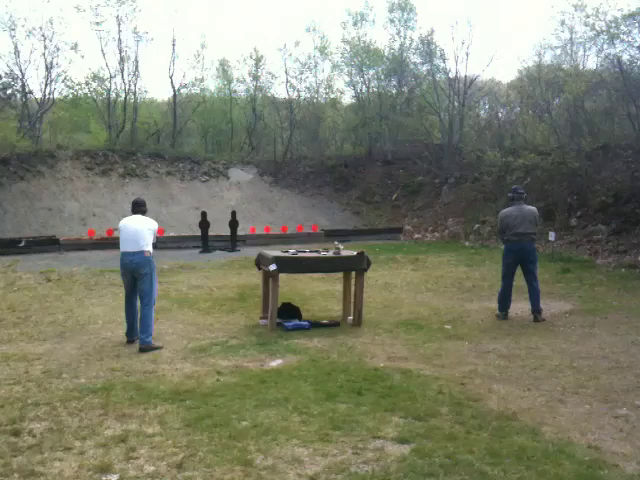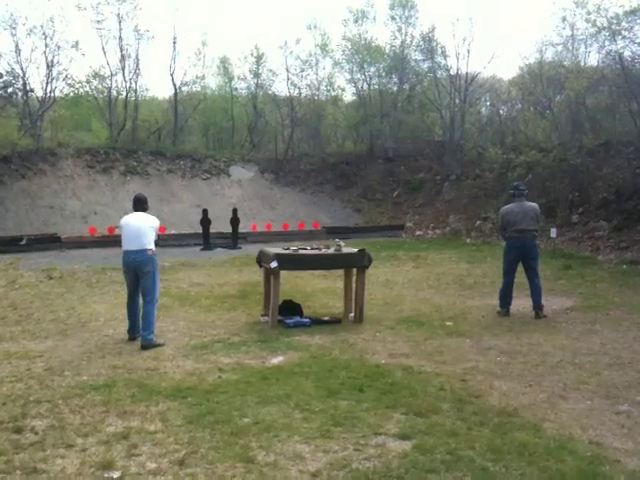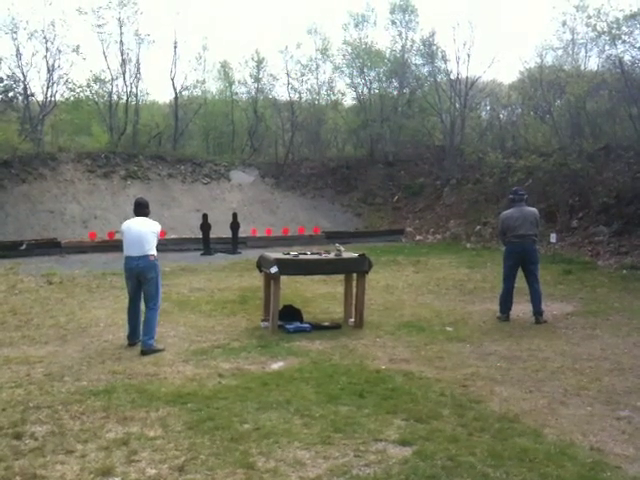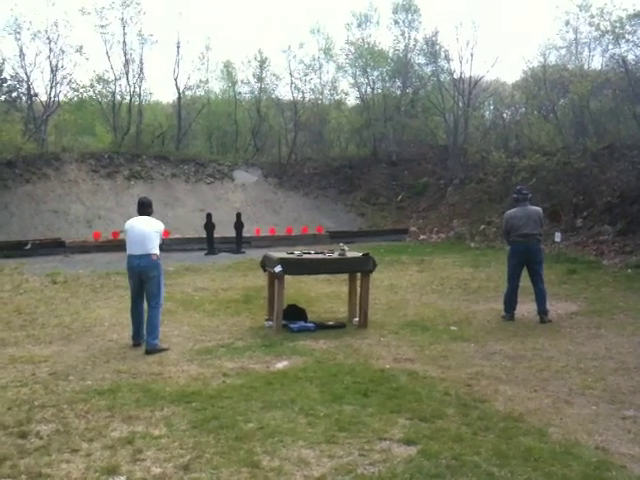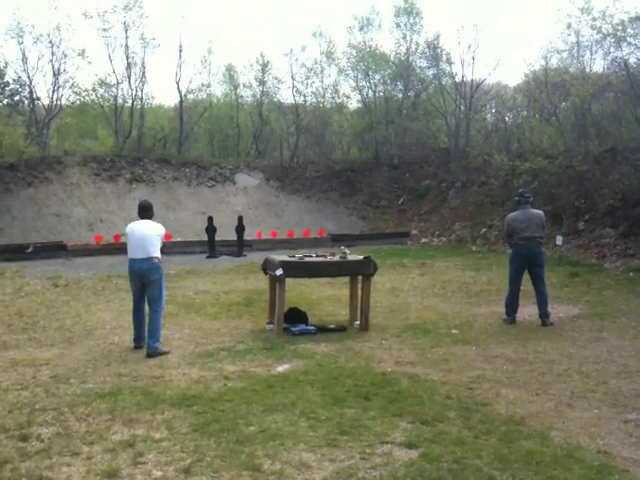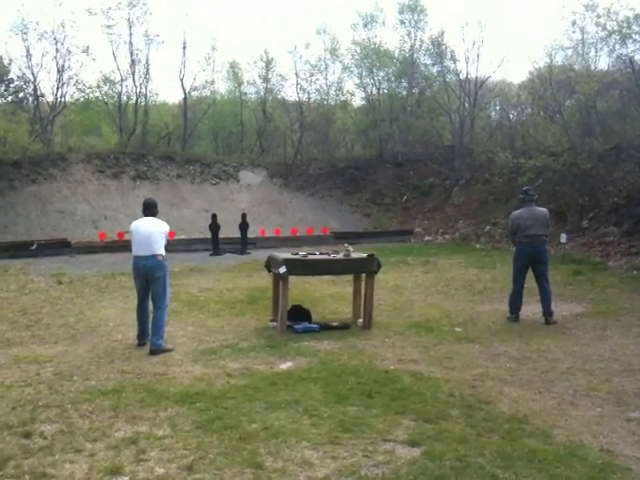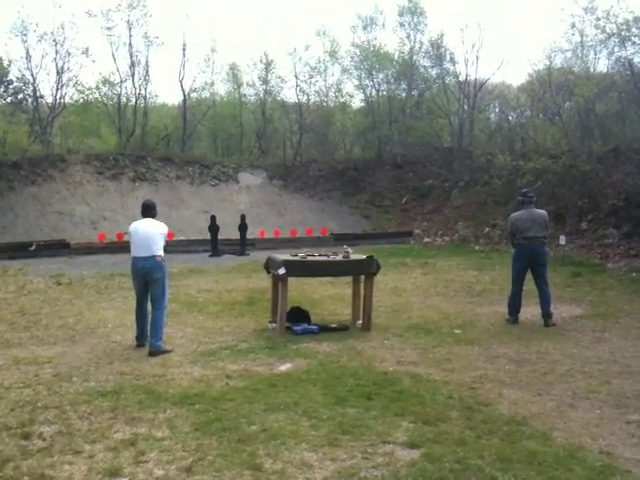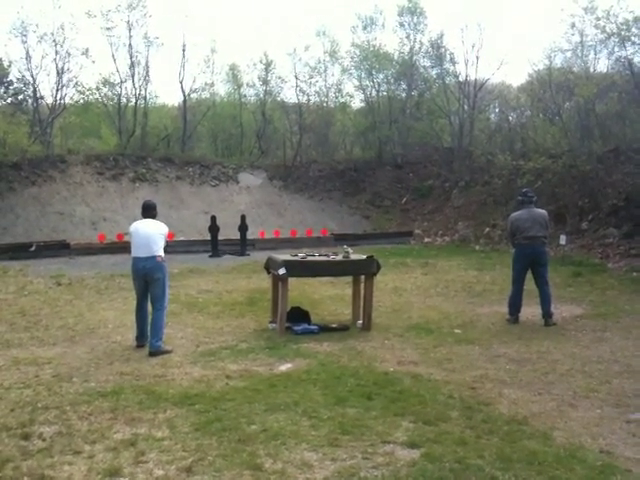
dt=0.7s
person 1, frame 1
left shoulder: (123, 223)
right shoulder: (152, 223)
left elbow: (124, 240)
left hip: (125, 259)
right hip: (143, 259)
left knee: (130, 298)
right knee: (147, 301)
left ankle: (131, 335)
right ankle: (145, 341)
person 1, frame 2
left shoulder: (124, 220)
right shoulder: (153, 221)
left elbow: (125, 238)
left hip: (127, 258)
right hip: (146, 257)
left knee: (132, 295)
right knee: (150, 299)
left ankle: (133, 332)
right ankle: (147, 339)
person 1, frame 3
left shoulder: (125, 226)
right shoulder: (155, 225)
left elbow: (126, 243)
left hip: (130, 263)
right hip: (148, 263)
left knee: (133, 301)
right knee: (152, 305)
left ankle: (133, 338)
right ankle: (147, 344)
person 1, frame 4
left shoulder: (128, 224)
right shoulder: (158, 225)
left elbow: (128, 242)
left hip: (132, 262)
right hip: (151, 262)
left knee: (136, 301)
right knee: (154, 303)
left ankle: (137, 338)
right ankle: (152, 344)
person 1, frame 5
left shoulder: (129, 228)
right shoulder: (159, 228)
left elbow: (130, 246)
left hip: (133, 266)
right hip: (152, 265)
left knee: (138, 304)
right knee: (156, 307)
left ankle: (139, 340)
right ankle: (153, 347)
person 1, frame 6
left shoulder: (134, 225)
right shoulder: (163, 226)
left elbow: (134, 244)
left hip: (138, 263)
right hip: (156, 262)
left knee: (142, 301)
right knee: (160, 304)
left ankle: (142, 337)
right ankle: (156, 344)
person 1, frame 7
left shoulder: (133, 227)
right shoulder: (162, 227)
left elbow: (133, 244)
left hip: (136, 264)
right hip: (155, 264)
left knee: (140, 302)
right knee: (159, 305)
left ankle: (141, 338)
right ankle: (155, 345)
person 1, frame 8
left shoulder: (133, 227)
right shoulder: (162, 227)
left elbow: (133, 245)
left hip: (137, 264)
right hip: (156, 264)
left knee: (141, 302)
right knee: (159, 305)
left ankle: (141, 339)
right ankle: (155, 345)
person 2, frame 1
left shoulder: (504, 213)
right shoulder: (533, 211)
left elbow: (500, 233)
right elbow: (536, 228)
left hip: (511, 247)
right hip: (528, 246)
left knee: (507, 281)
right knee: (532, 281)
left ankle: (503, 311)
right ankle: (537, 313)
person 2, frame 2
left shoulder: (505, 210)
right shoulder: (535, 208)
left elbow: (502, 230)
right elbow: (537, 225)
left hip: (512, 244)
right hip: (530, 243)
left knee: (508, 277)
right knee: (534, 277)
left ankle: (504, 308)
right ankle: (538, 309)
person 2, frame 3
left shoulder: (505, 215)
right shoulder: (534, 213)
left elbow: (501, 235)
right elbow: (537, 230)
left hip: (512, 249)
right hip: (530, 248)
left knee: (508, 283)
right knee: (534, 283)
left ankle: (504, 313)
right ankle: (538, 315)
person 2, frame 4
left shoulder: (509, 215)
right shoulder: (538, 212)
left elbow: (505, 234)
right elbow: (541, 229)
left hip: (517, 248)
right hip: (534, 247)
left knee: (513, 282)
right knee: (538, 282)
left ankle: (509, 313)
right ankle: (543, 314)
person 2, frame 5
left shoulder: (511, 218)
right shoulder: (540, 215)
left elbow: (507, 237)
right elbow: (543, 233)
left hip: (518, 251)
right hip: (536, 250)
left knee: (514, 285)
right knee: (540, 285)
left ankle: (510, 316)
right ankle: (544, 317)
person 2, frame 6
left shoulder: (515, 215)
right shoulder: (545, 213)
left elbow: (511, 235)
right elbow: (548, 231)
left hip: (522, 249)
right hip: (540, 248)
left knee: (518, 283)
right knee: (544, 283)
left ankle: (514, 314)
right ankle: (548, 316)
person 2, frame 7
left shoulder: (514, 217)
right shoulder: (544, 215)
left elbow: (510, 237)
right elbow: (547, 233)
left hip: (521, 251)
right hip: (539, 250)
left knee: (517, 285)
right knee: (543, 285)
left ankle: (513, 316)
right ankle: (547, 317)
person 2, frame 8
left shoulder: (514, 217)
right shoulder: (544, 214)
left elbow: (511, 237)
right elbow: (547, 233)
left hip: (522, 251)
right hip: (539, 250)
left knee: (517, 284)
right knee: (543, 284)
left ankle: (513, 315)
right ankle: (548, 317)
